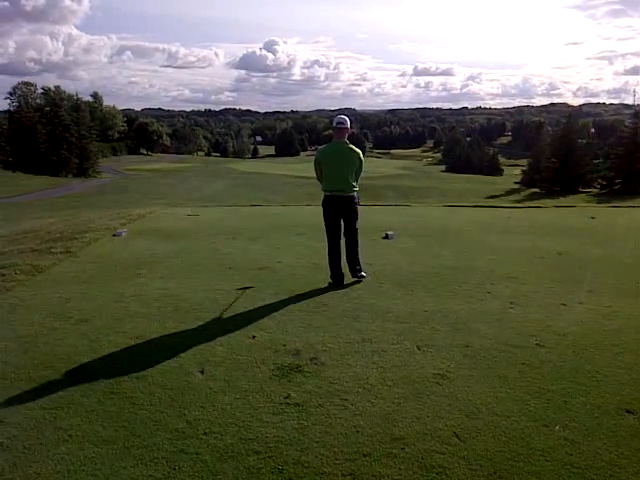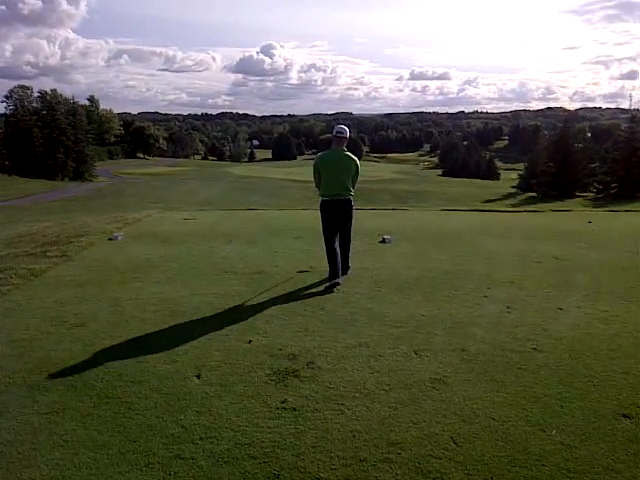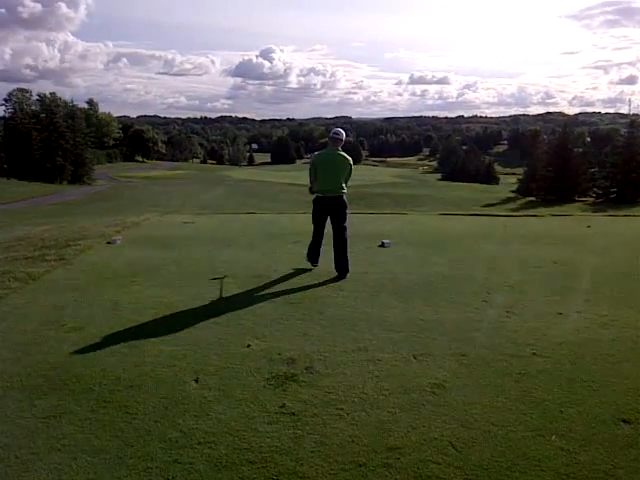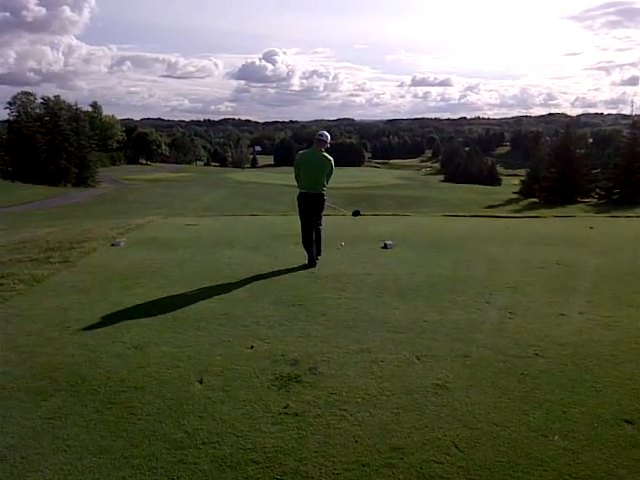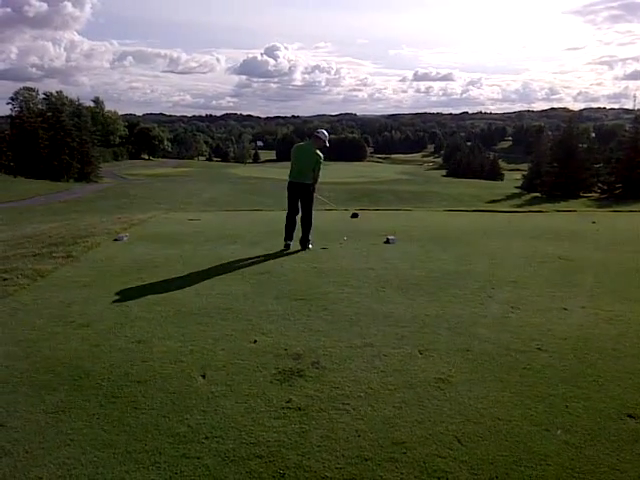
dt=0.5s
person 1, frame 1
left shoulder: (321, 152)
right shoulder: (356, 153)
left elbow: (319, 178)
right elbow: (356, 178)
left hip: (330, 200)
right hip: (350, 199)
left knee: (334, 240)
right knee: (352, 237)
left ankle: (337, 278)
right ankle: (356, 272)
person 1, frame 2
left shoulder: (320, 158)
right shoulder: (354, 161)
left elbow: (317, 183)
right elbow: (353, 184)
left hip: (328, 204)
right hip: (346, 203)
left knee: (331, 241)
right knee: (345, 238)
left ankle: (334, 276)
right ankle: (343, 268)
person 1, frame 3
left shoulder: (317, 157)
right shoulder: (347, 160)
left elbow: (312, 181)
right elbow: (345, 181)
left hip: (321, 200)
right hip: (339, 200)
left knee: (318, 231)
right knee: (341, 235)
left ankle: (313, 259)
right ankle: (342, 270)
person 1, frame 4
left shoulder: (300, 156)
right shoulder: (329, 160)
left elbow: (297, 176)
right elbow: (327, 180)
left hip: (304, 196)
right hip: (320, 196)
left knee: (307, 228)
right knee: (317, 225)
left ankle: (312, 259)
right ankle: (316, 253)
person 1, frame 5
left shoulder: (296, 147)
right shoulder: (318, 155)
right elbow: (316, 175)
right wrist: (313, 187)
left hip: (292, 184)
right hip: (306, 186)
left knee: (291, 213)
right knee: (307, 215)
left ankle: (288, 240)
right ankle: (305, 242)
